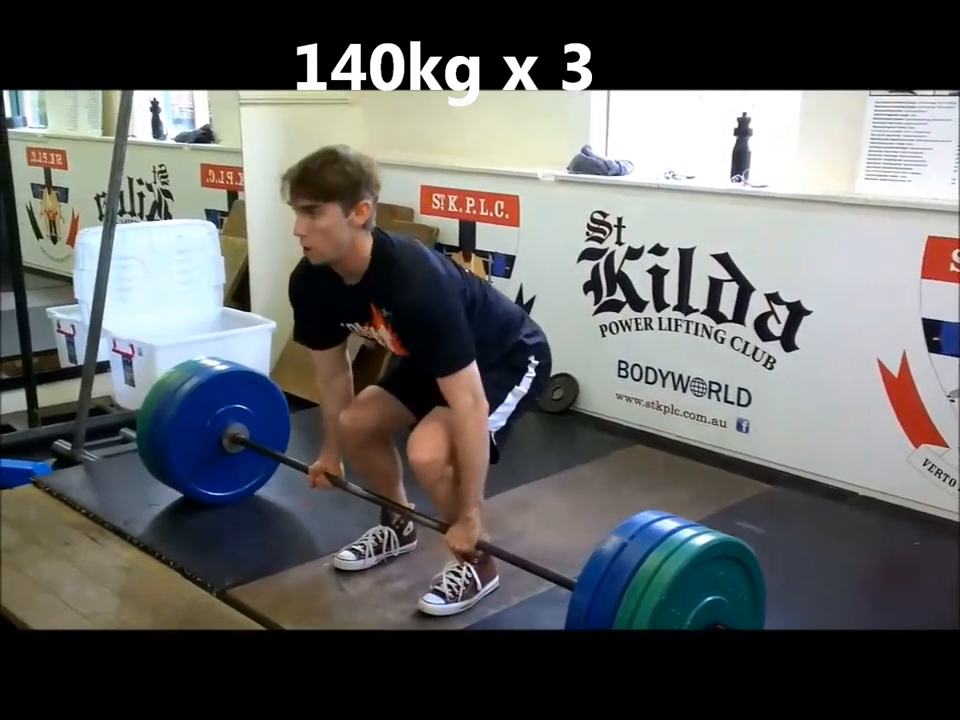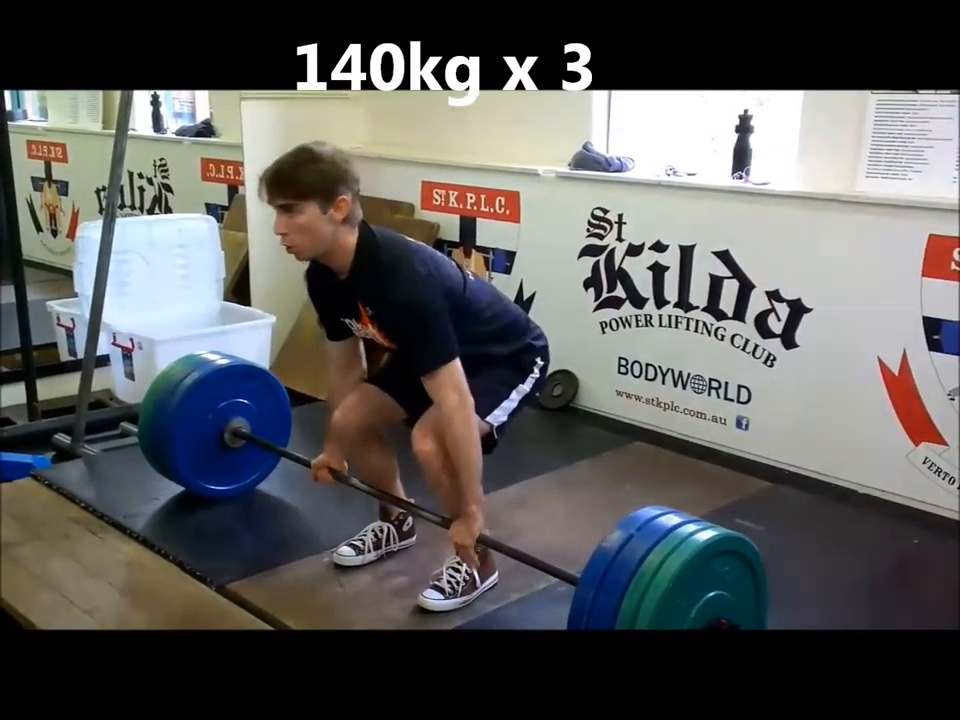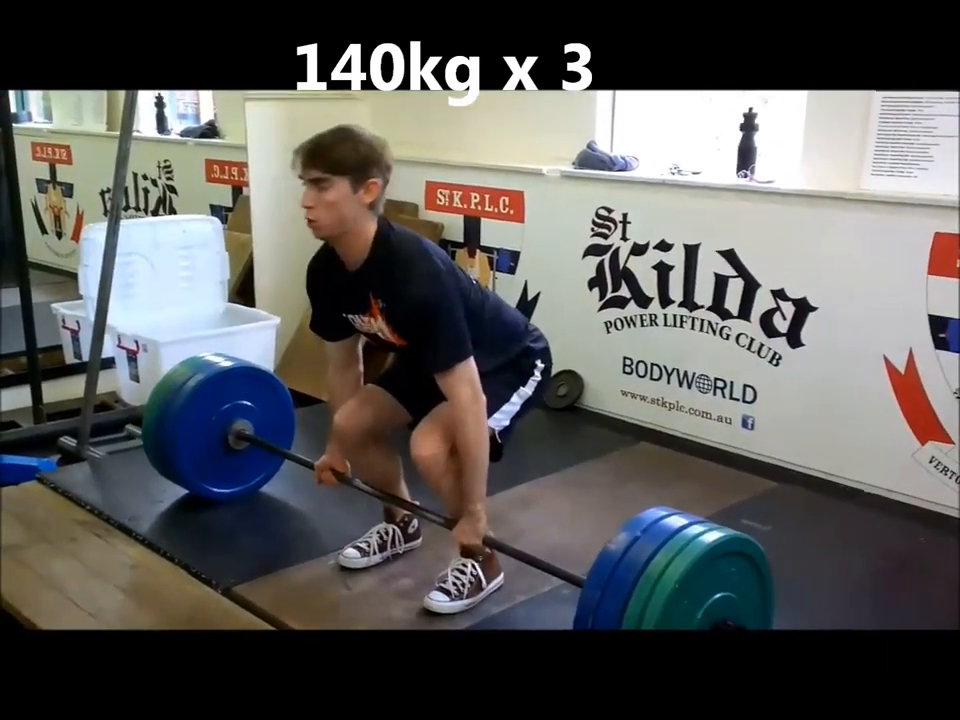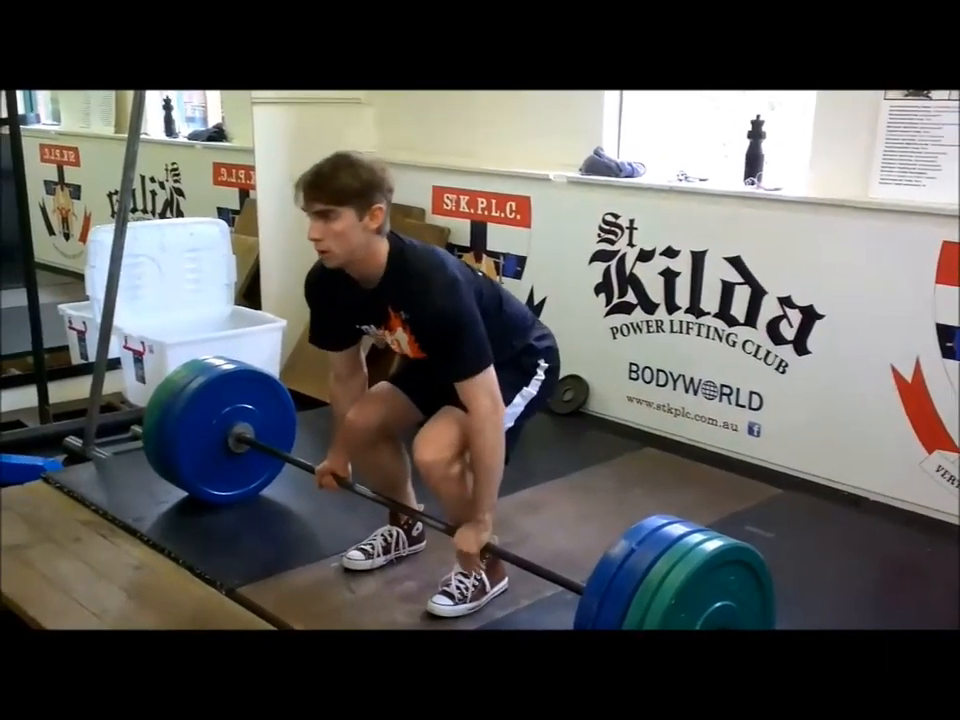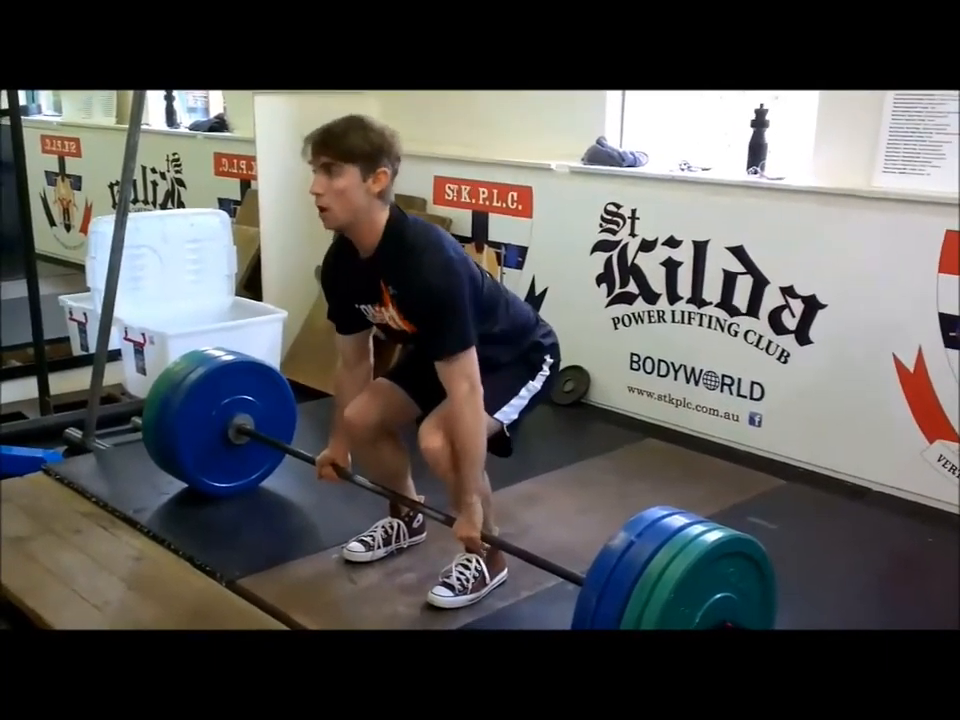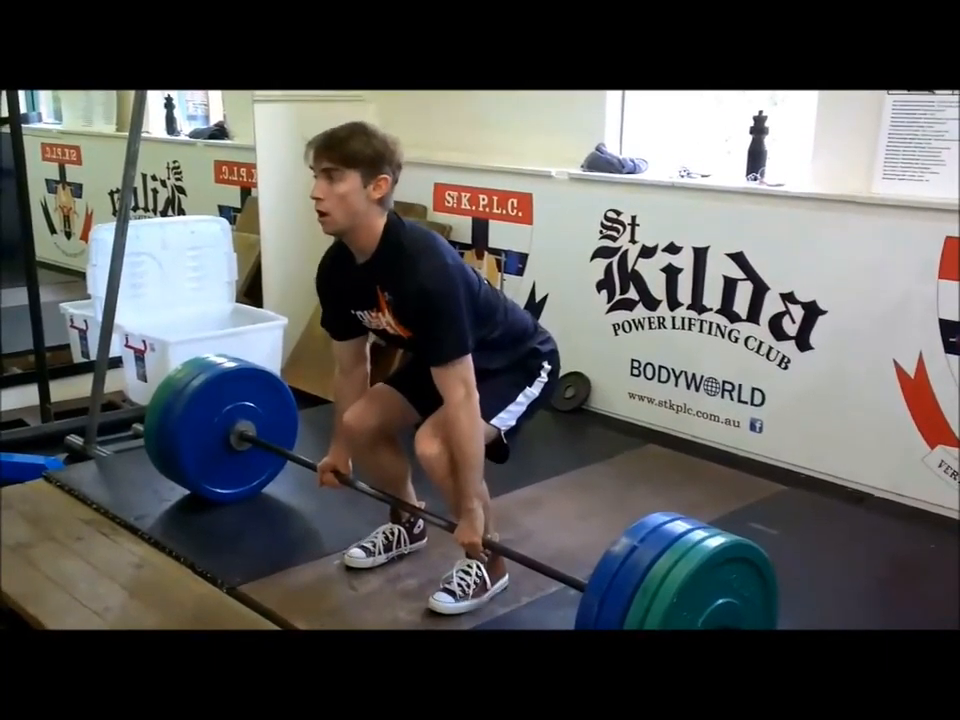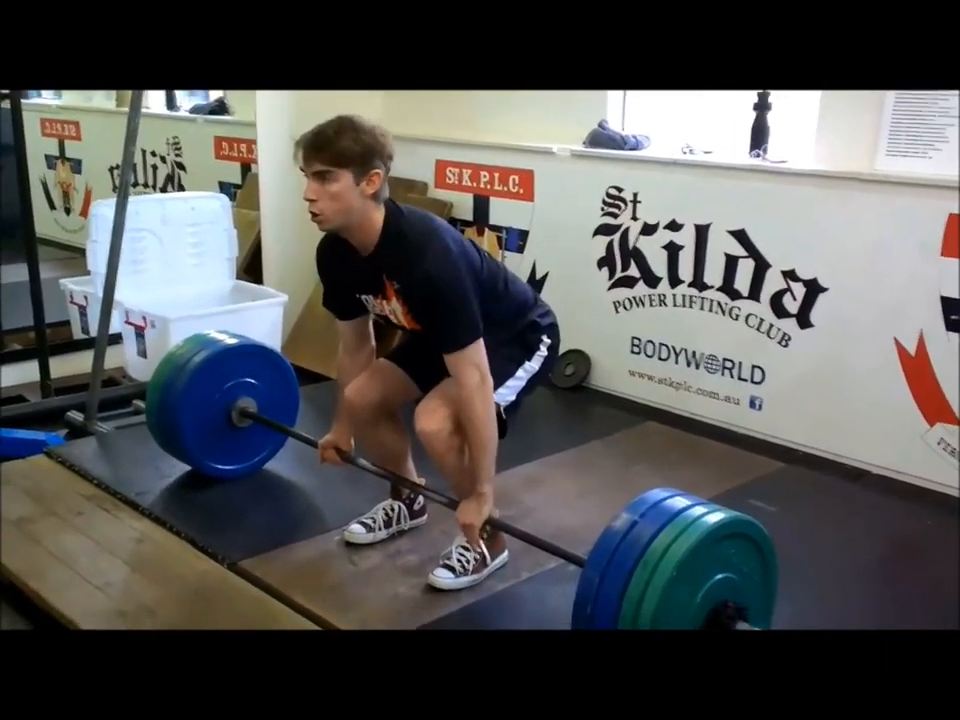
dt=0.3s
person 1, frame 1
left shoulder: (418, 284)
right shoulder: (310, 283)
left elbow: (469, 404)
right elbow: (331, 371)
left wrist: (470, 516)
right wrist: (330, 452)
left hip: (511, 356)
right hip: (434, 356)
left knee: (428, 450)
right knee: (357, 424)
left ankle: (477, 563)
right ankle: (398, 527)
person 1, frame 2
left shoulder: (403, 280)
right shoulder: (323, 275)
left elbow: (455, 402)
right elbow: (346, 364)
left wrist: (470, 512)
right wrist: (332, 447)
left hip: (510, 354)
right hip: (436, 352)
left knee: (431, 442)
right knee: (351, 421)
left ankle: (476, 560)
right ankle: (396, 522)
person 1, frame 3
left shoulder: (419, 276)
right shoulder: (325, 272)
left elbow: (469, 400)
right elbow: (344, 363)
left wrist: (473, 513)
right wrist: (335, 448)
left hip: (511, 360)
right hip: (428, 356)
left knee: (430, 448)
right knee: (352, 425)
left ankle: (481, 560)
right ankle: (401, 523)
person 1, frame 4
left shoulder: (435, 287)
right shoulder: (326, 284)
left elbow: (486, 409)
right elbow: (346, 372)
left wrist: (480, 521)
right wrist: (338, 452)
left hip: (519, 359)
right hip: (439, 359)
left knee: (435, 451)
right knee: (361, 424)
left ankle: (485, 566)
right ankle: (405, 527)
person 1, frame 5
left shoulder: (430, 264)
right shoulder: (341, 262)
left elbow: (465, 390)
right elbow: (354, 359)
left wrist: (470, 507)
right wrist: (338, 441)
left hip: (519, 354)
right hip: (437, 351)
left knee: (438, 441)
right knee: (362, 420)
left ankle: (487, 558)
right ankle: (406, 518)
person 1, frame 6
left shoulder: (426, 270)
right shoulder: (337, 268)
left elbow: (461, 396)
right elbow: (351, 364)
left wrist: (470, 511)
right wrist: (338, 447)
left hip: (517, 360)
right hip: (439, 358)
left knee: (434, 447)
right knee: (361, 425)
left ankle: (487, 563)
right ankle: (406, 524)
person 1, frame 7
left shoulder: (428, 257)
right shoulder: (335, 253)
left elbow: (475, 379)
right elbow: (355, 344)
left wrist: (481, 493)
right wrist: (341, 426)
left hip: (518, 335)
right hip: (441, 334)
left knee: (435, 423)
right knee: (362, 400)
left ankle: (487, 539)
right ankle: (407, 501)
